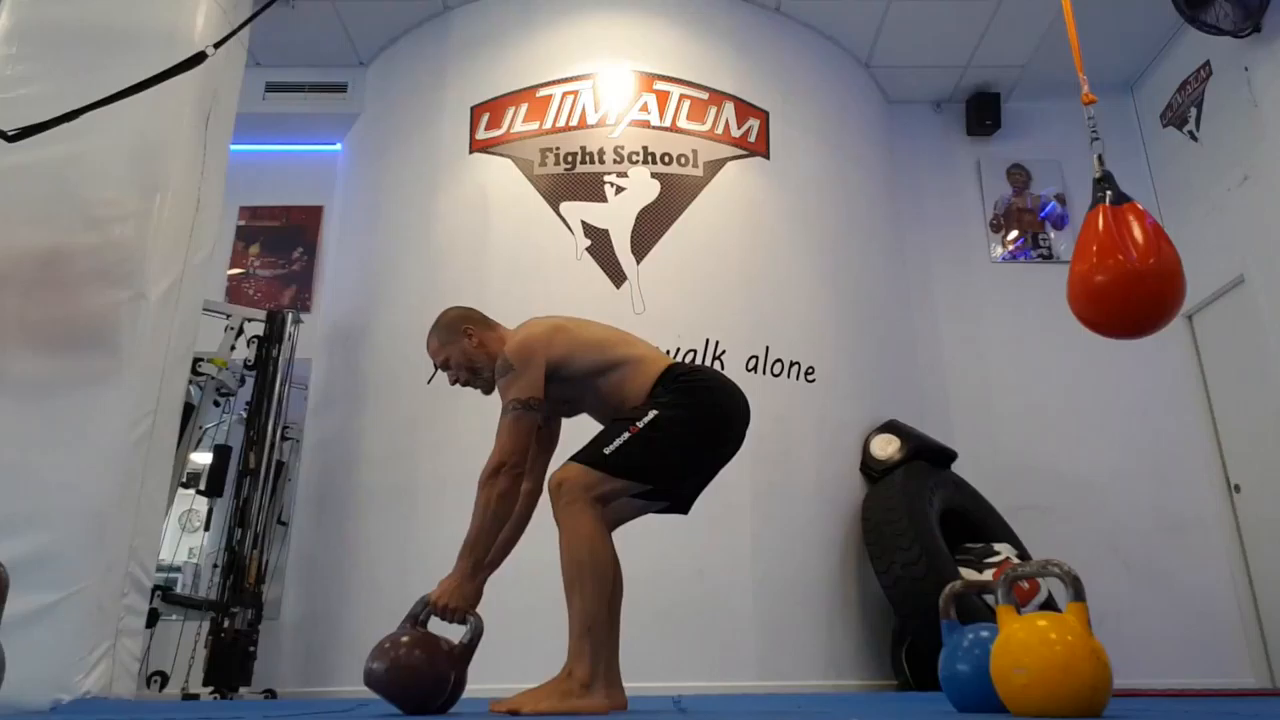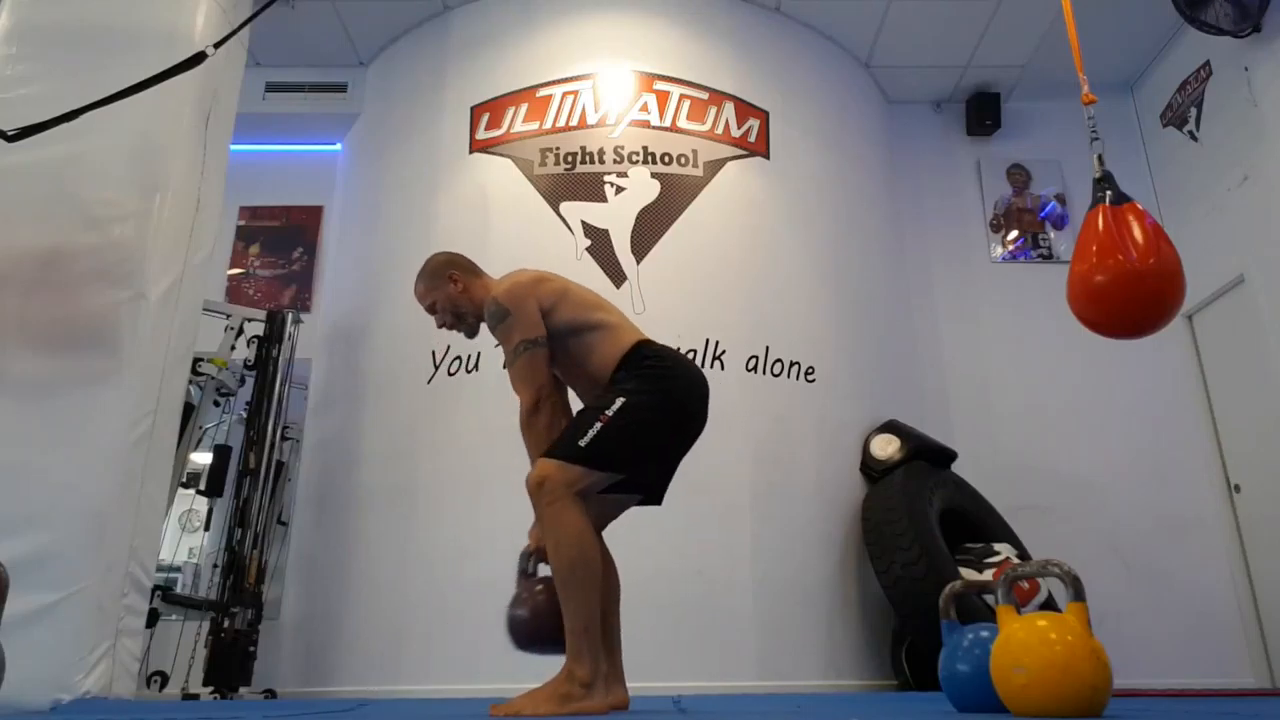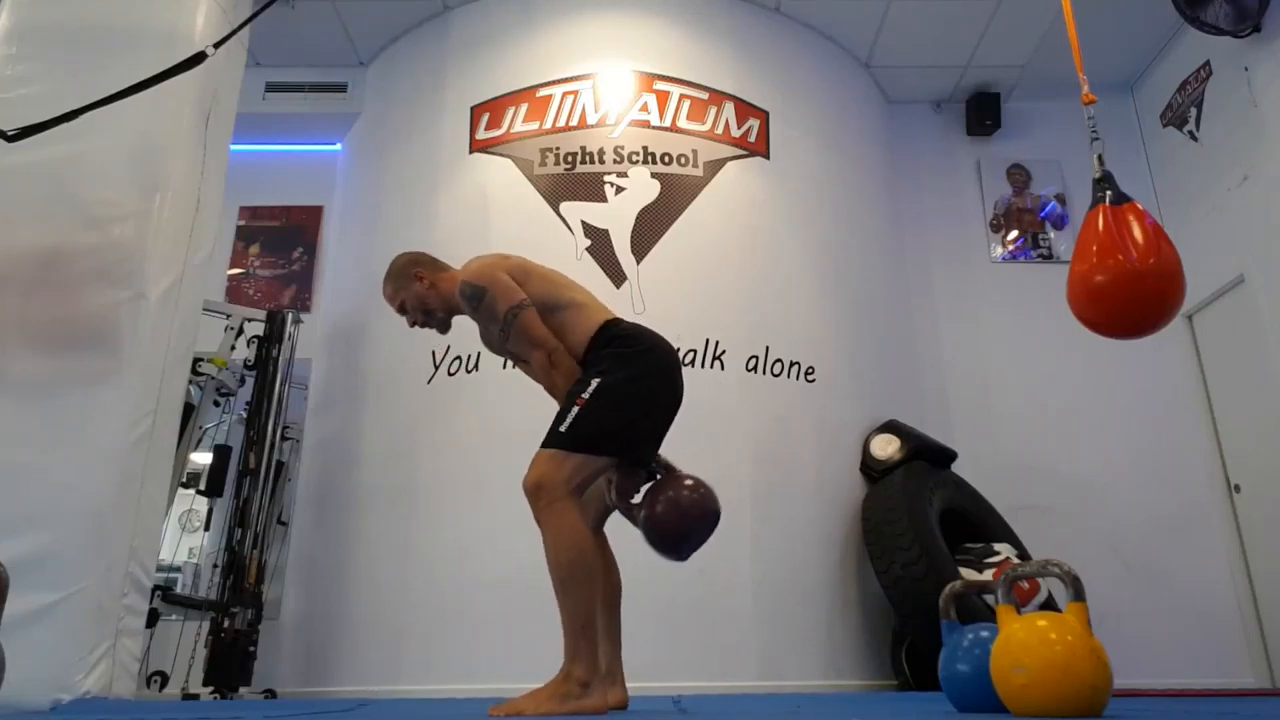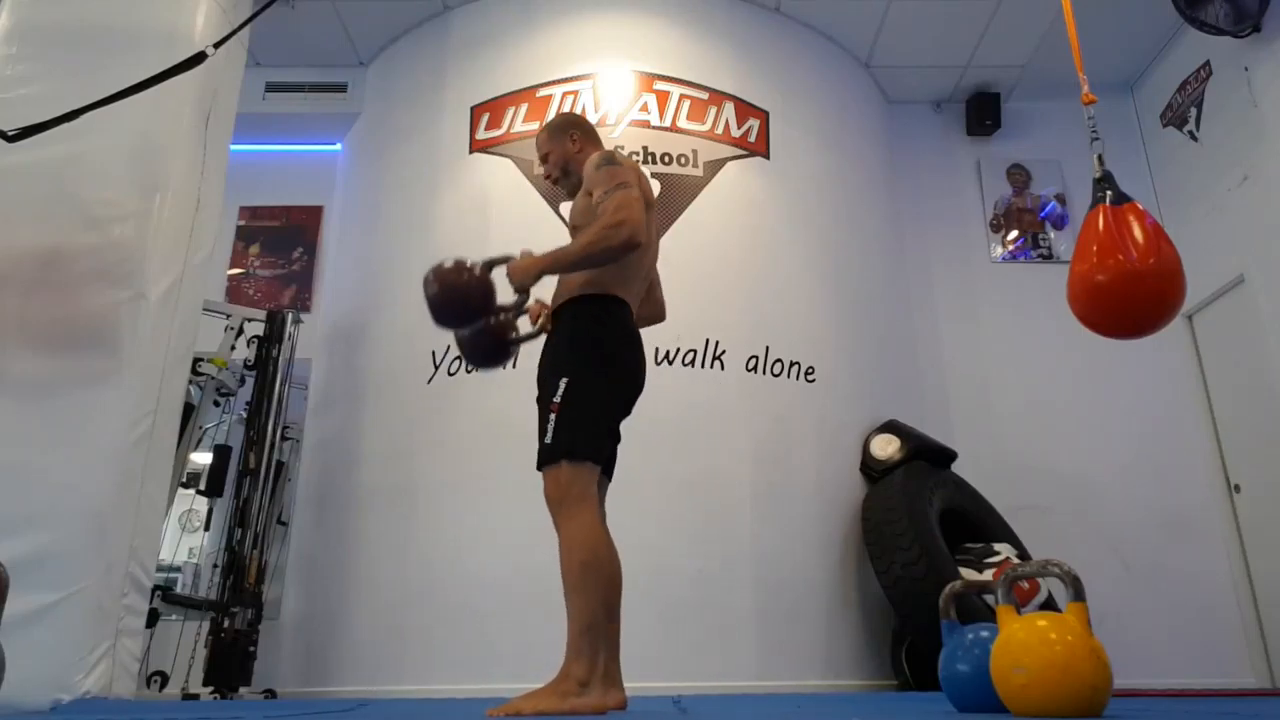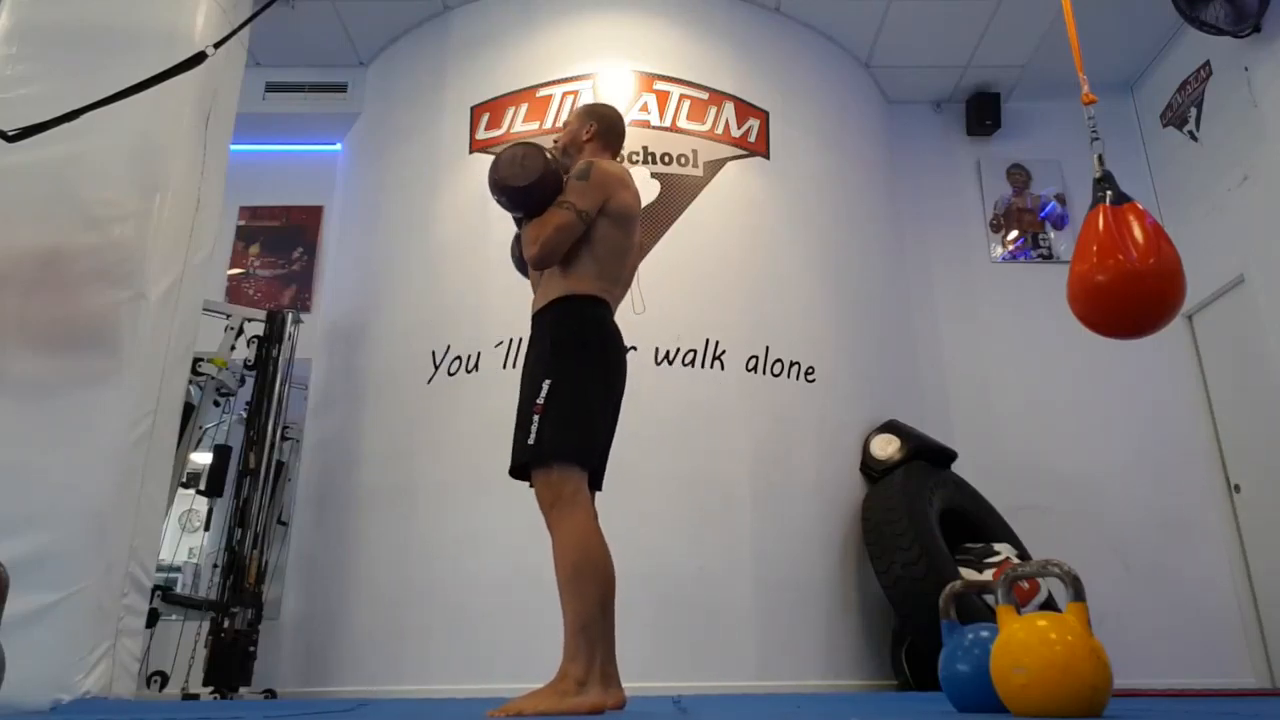
dt=0.5s
person 1, frame 1
left shoulder: (519, 351)
right shoulder: (540, 373)
left elbow: (504, 472)
right elbow: (528, 483)
left wrist: (464, 573)
right wrist: (479, 574)
left hip: (697, 401)
right hip: (708, 408)
left knee: (573, 490)
right knee: (586, 515)
left ankle: (585, 682)
right ankle: (603, 682)
person 1, frame 2
left shoulder: (506, 297)
right shoulder: (522, 315)
left elbow: (535, 407)
right elbow: (556, 423)
left wrist: (545, 521)
right wrist: (551, 523)
left hip: (658, 384)
right hip: (672, 389)
left knee: (552, 487)
right knee: (573, 516)
left ankle: (584, 683)
right ankle: (606, 681)
person 1, frame 3
left shoulder: (474, 281)
right shoulder: (491, 313)
left elbow: (552, 358)
right wrist: (626, 452)
left hip: (632, 365)
right hip: (648, 368)
left knee: (549, 488)
right knee: (581, 519)
left ankle: (582, 681)
right ankle: (607, 682)
person 1, frame 4
left shoulder: (608, 164)
right shoulder: (616, 193)
left elbow: (624, 231)
right elbow: (650, 307)
left wrist: (542, 265)
right wrist: (561, 314)
left hip: (589, 339)
right hip: (609, 345)
left knee: (570, 499)
right knee: (580, 507)
person 1, frame 5
left shoulder: (596, 174)
right shoulder: (615, 202)
left elbow: (537, 251)
right wrist: (538, 212)
left hip: (569, 336)
right hip: (587, 339)
left knee: (562, 498)
right knee: (571, 504)
